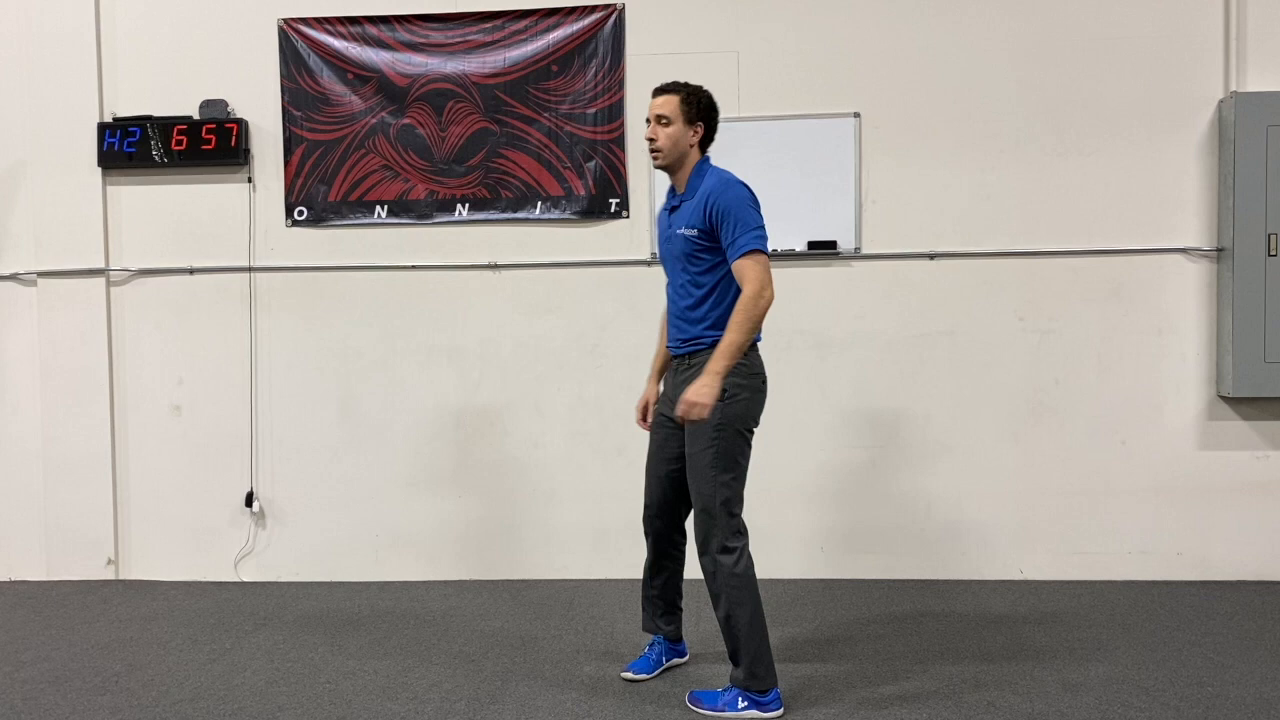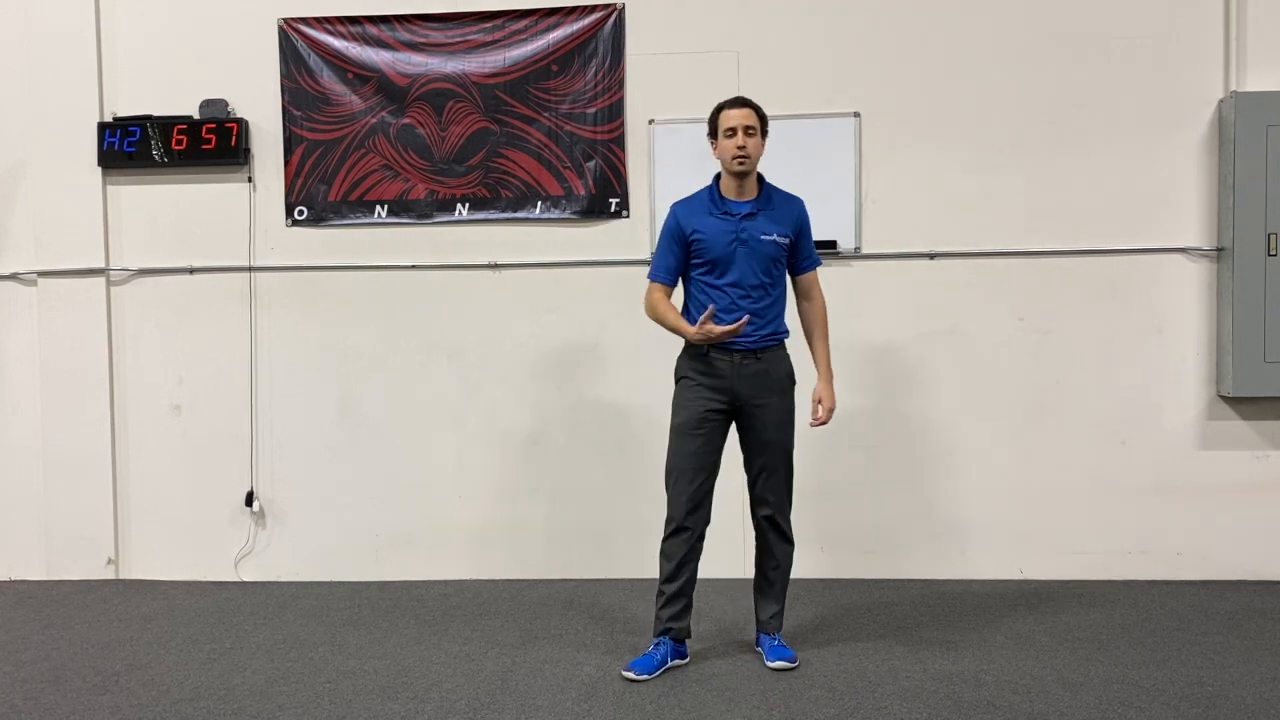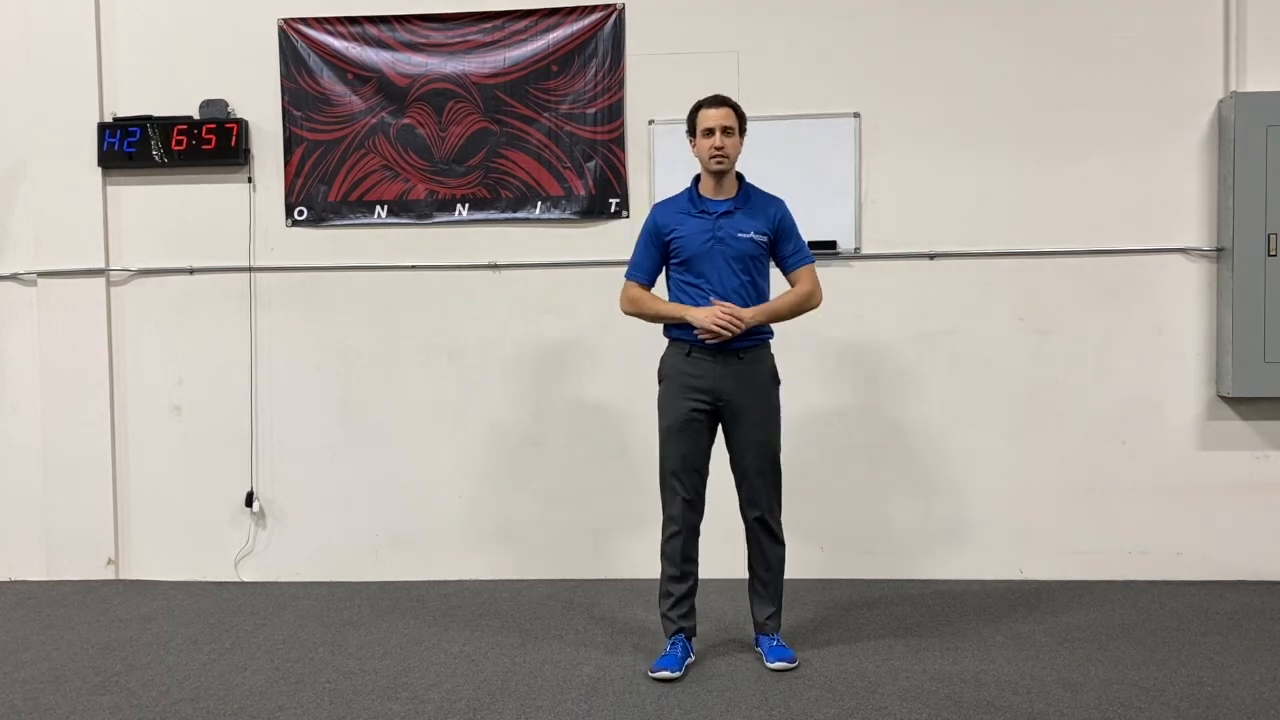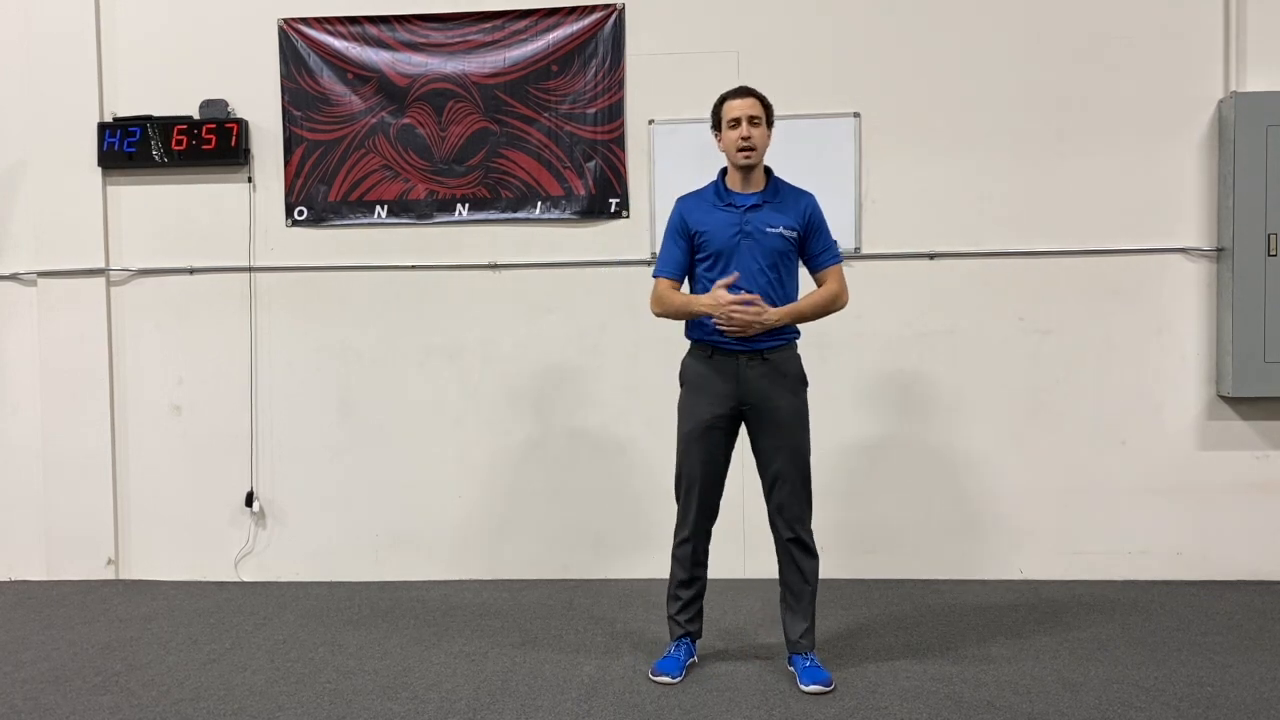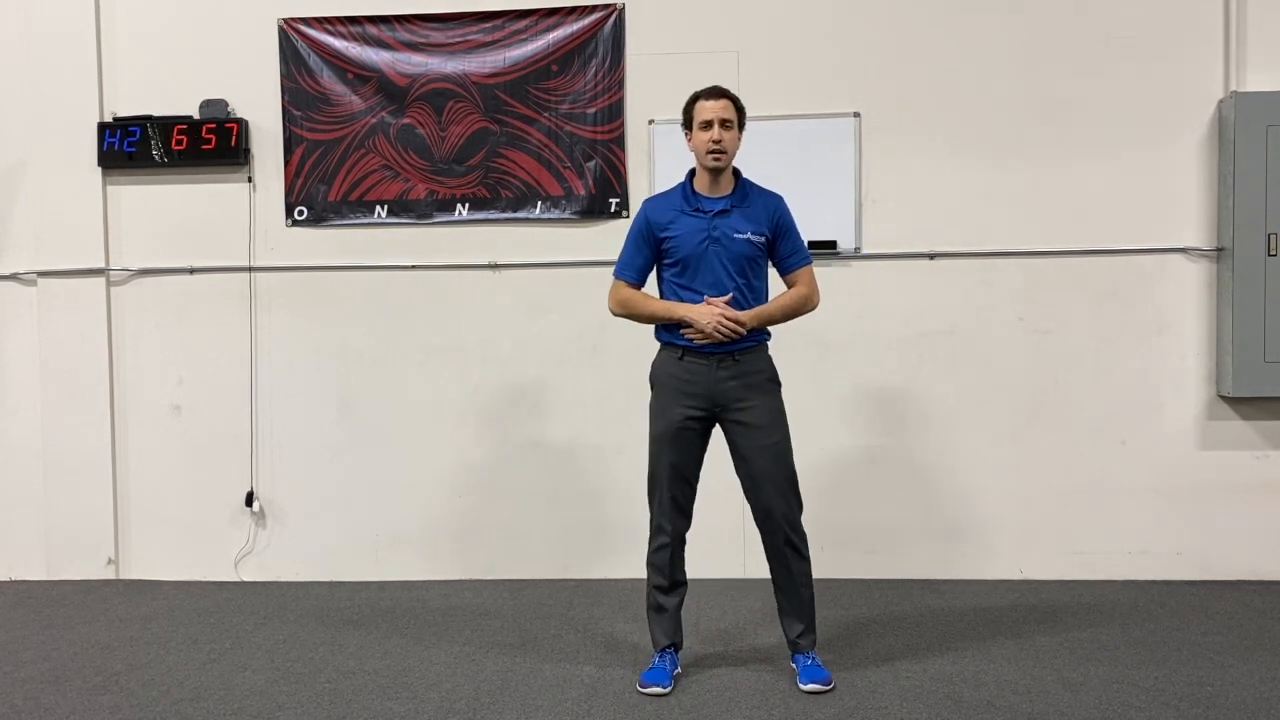
dt=1s
person 1, frame 1
left shoulder: (726, 194)
right shoulder: (669, 208)
left elbow: (756, 291)
left wrist: (714, 377)
right wrist: (656, 379)
left hip: (722, 382)
right hip: (682, 381)
left knee: (718, 531)
right knee: (660, 516)
right ankle: (664, 636)
person 1, frame 2
left shoulder: (791, 211)
right shoulder: (685, 214)
left elbow: (810, 297)
right elbow: (655, 298)
left wrist: (824, 375)
right wrist: (694, 330)
left hip: (769, 371)
right hip: (702, 372)
left knee: (773, 509)
right knee: (685, 508)
left ankle: (769, 630)
right ankle: (670, 636)
person 1, frame 3
left shoulder: (771, 211)
right shoulder: (666, 215)
left elbow: (809, 291)
right elbow: (632, 298)
left wrist: (749, 316)
right wrist: (694, 312)
left hip: (751, 369)
right hip: (685, 369)
left knee: (762, 507)
right knee: (681, 510)
left ankle: (767, 628)
right ankle: (679, 635)
person 1, frame 4
left shoulder: (800, 206)
right shoulder: (690, 209)
left elbow: (835, 291)
right elbow: (662, 299)
left wrist: (778, 315)
right wrist: (707, 302)
left hip: (777, 371)
right hip: (708, 371)
left knee: (792, 516)
right knee: (694, 513)
left ankle: (801, 647)
right ankle: (683, 637)
person 1, frame 5
left shoulder: (768, 208)
right shoulder: (657, 211)
left elbow: (806, 292)
right elbow: (620, 298)
left wrist: (745, 317)
right wrist: (690, 311)
left hip: (750, 372)
right hip: (679, 374)
left knee: (781, 513)
right knee: (669, 518)
left ankle: (803, 647)
right ankle: (666, 649)
